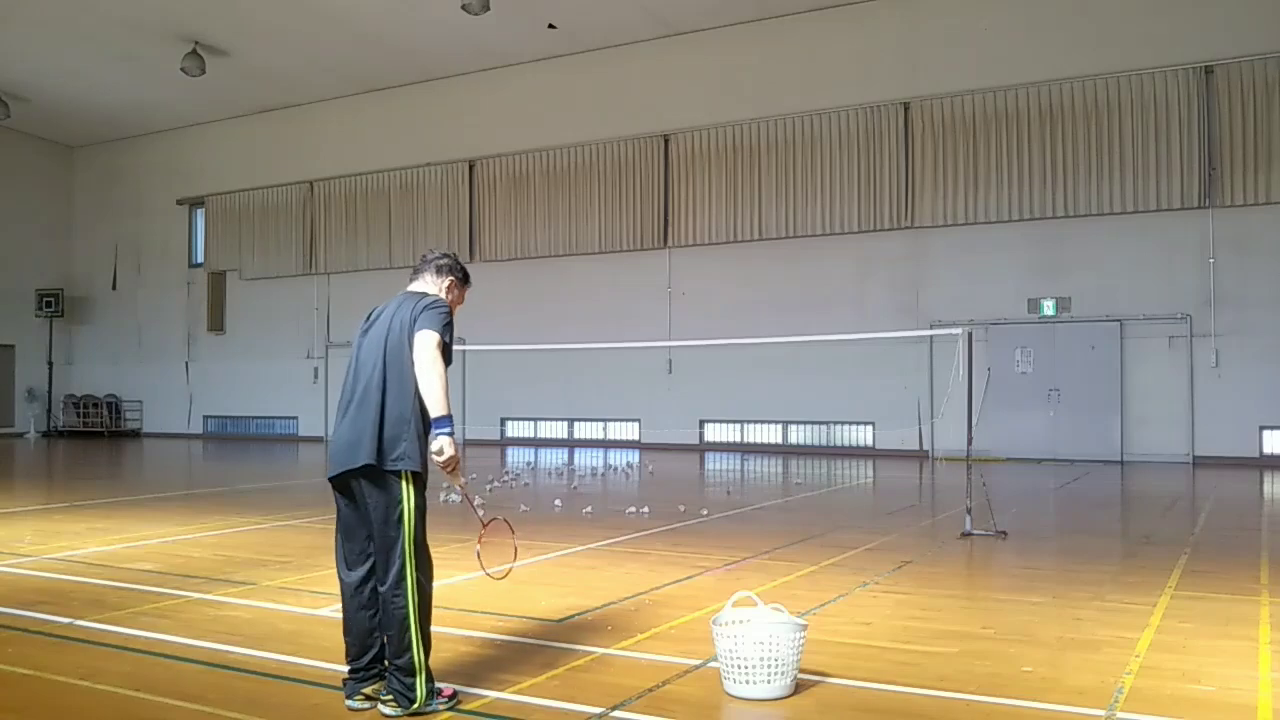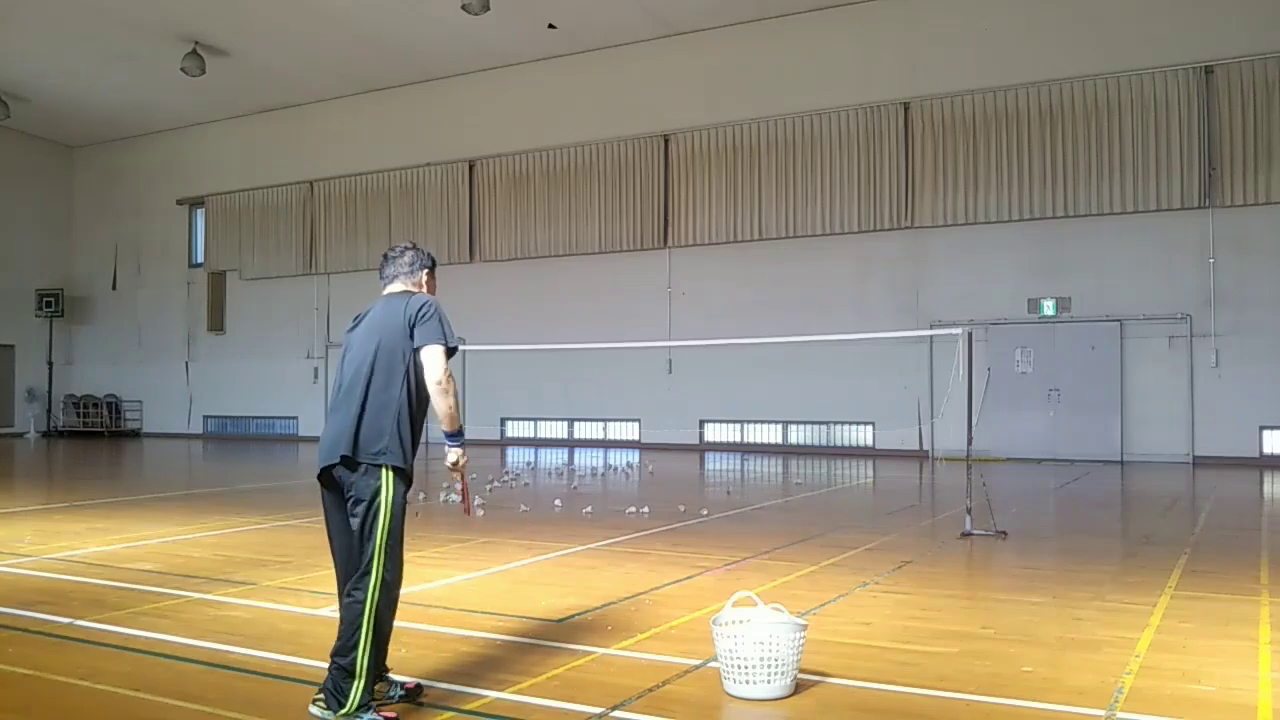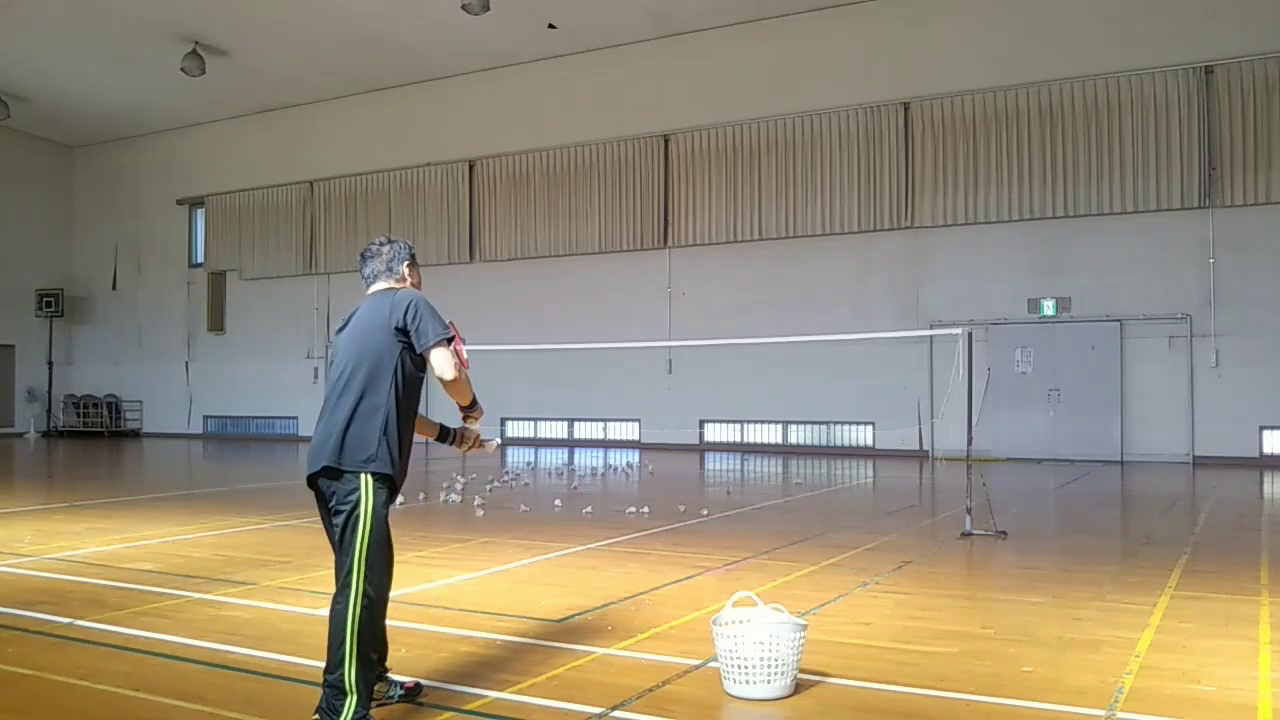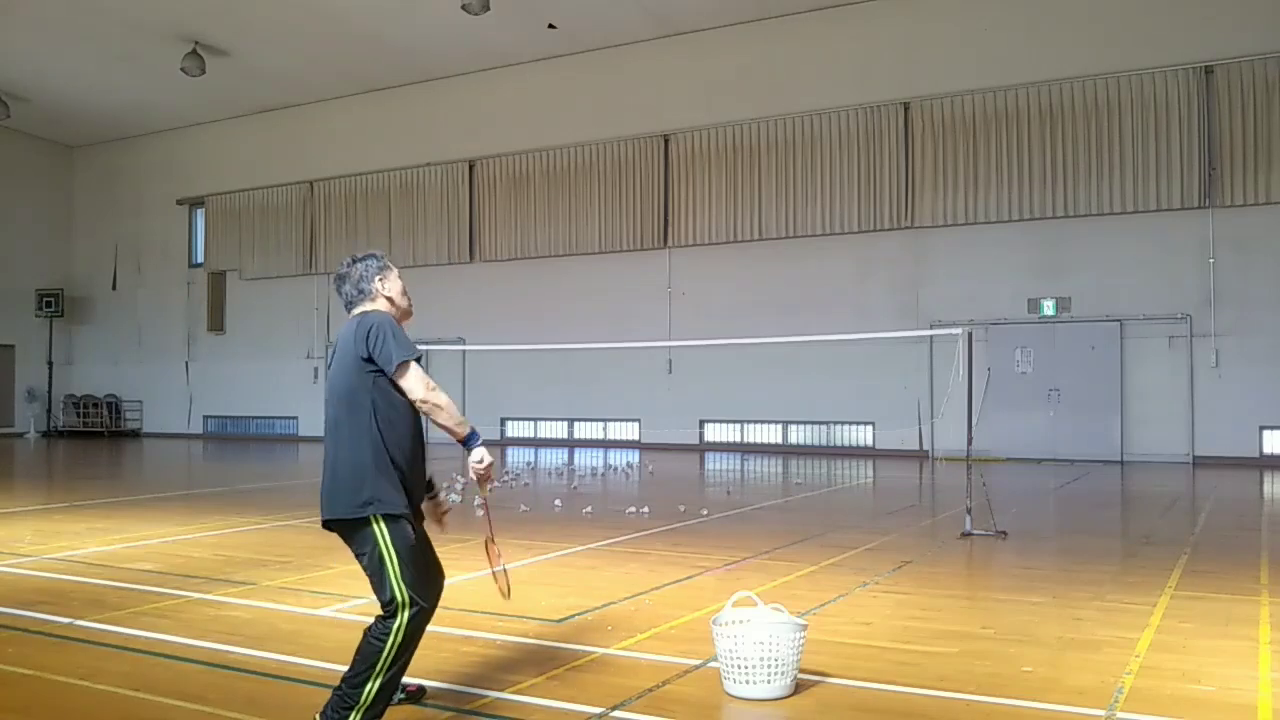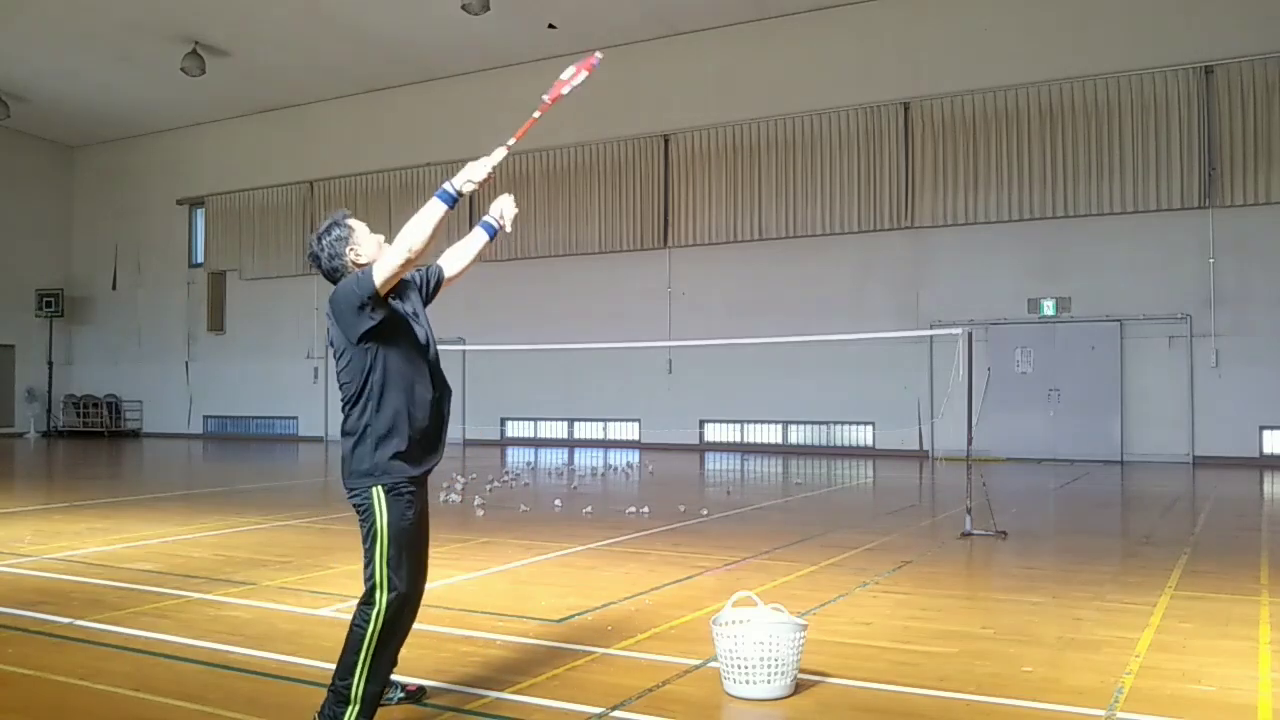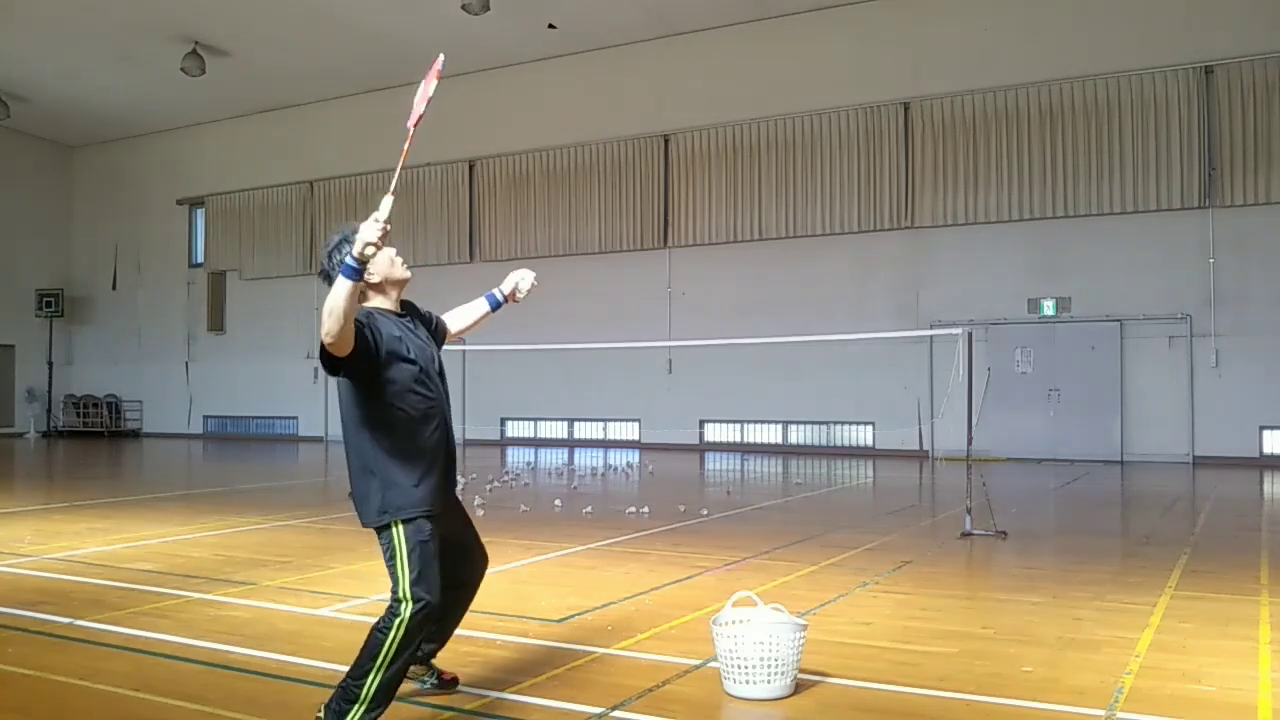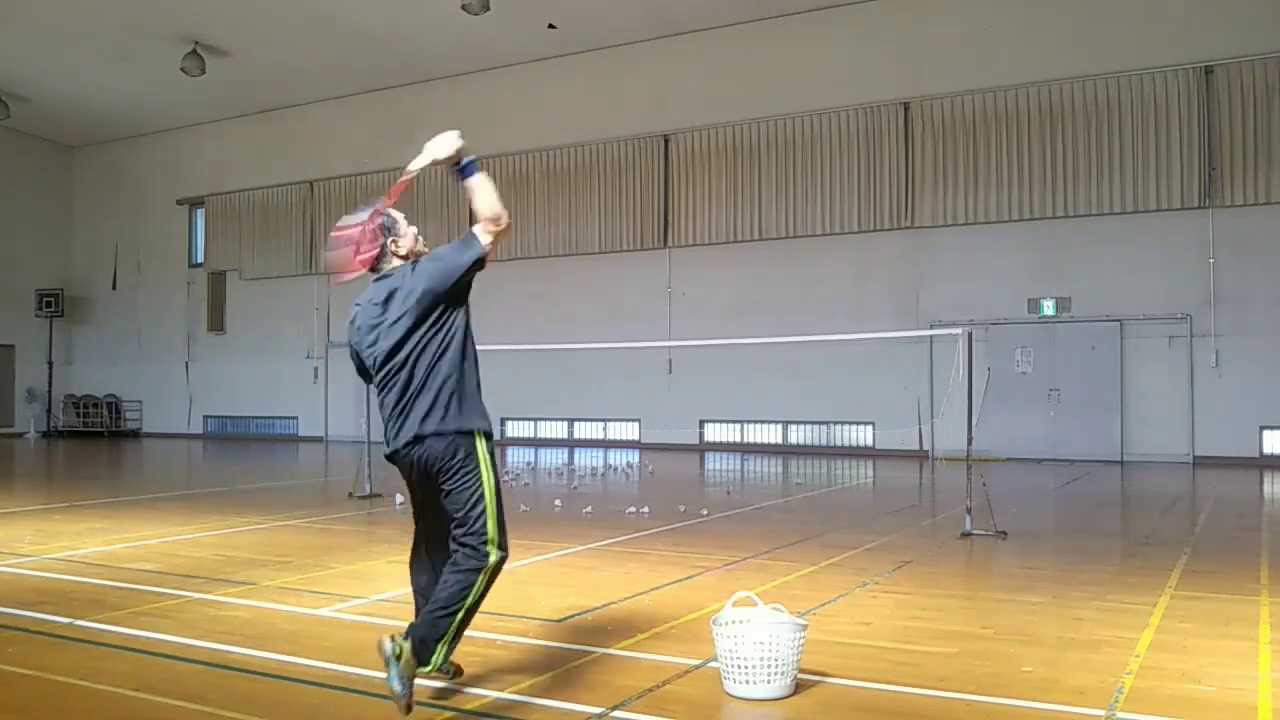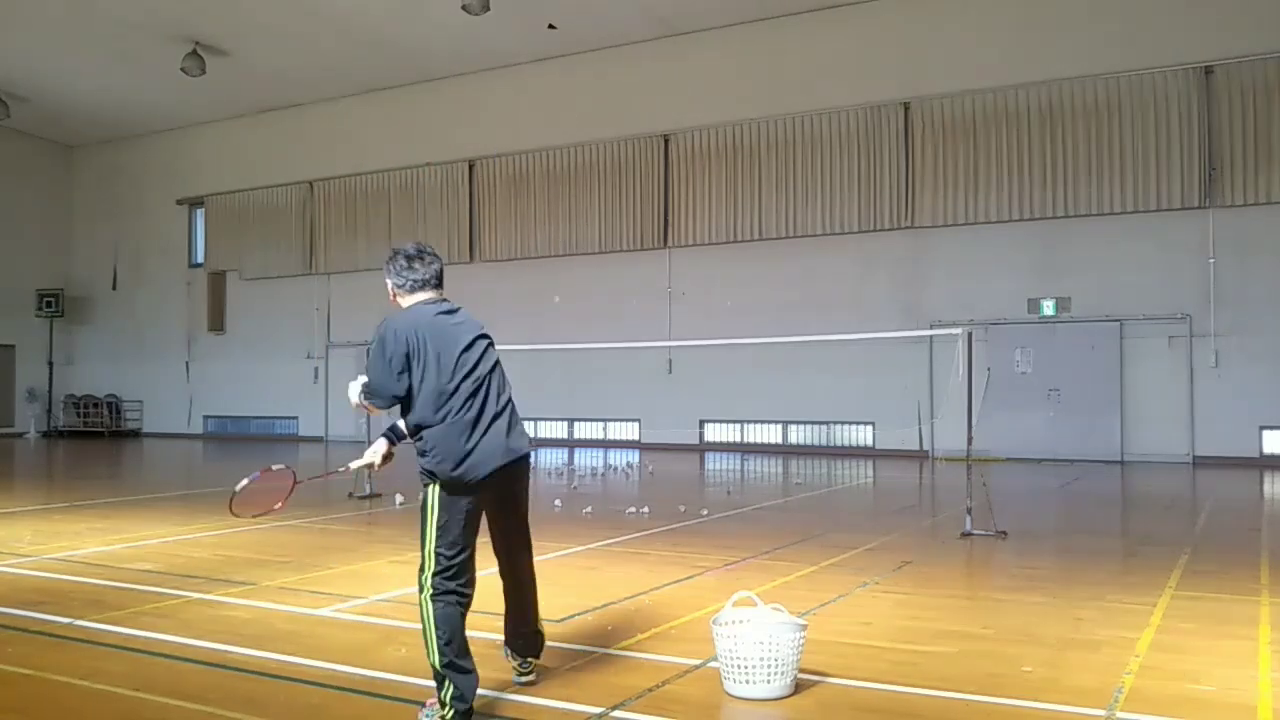
dt=0.4s
person 1, frame 1
left shoulder: (380, 315)
right shoulder: (432, 306)
right elbow: (426, 357)
right wrist: (443, 428)
left hip: (347, 454)
right hip: (389, 457)
left knee: (361, 572)
right knee: (405, 574)
left ankle: (364, 680)
person 1, frame 2
left shoulder: (364, 320)
right shoulder: (421, 307)
right elbow: (436, 375)
right wrist: (456, 439)
left hip: (337, 455)
right hip: (373, 458)
left knee: (359, 574)
right knee: (374, 577)
left ankle: (370, 679)
person 1, frame 3
left shoulder: (355, 321)
right shoulder: (409, 302)
right elbow: (448, 371)
left wrist: (449, 433)
right wrist: (471, 406)
left hip: (336, 463)
right hip: (359, 465)
left knee: (373, 575)
right knee: (362, 583)
left ankle: (372, 679)
person 1, frame 4
left shoulder: (367, 340)
right shoulder: (371, 326)
right elbow: (423, 395)
left wrist: (427, 489)
right wrist: (474, 442)
left hip: (386, 496)
right hip: (369, 500)
left knee: (424, 585)
right knee: (405, 605)
person 1, frame 5
left shoulder: (401, 292)
right shoulder: (354, 295)
left elbow: (445, 265)
right elbow: (402, 256)
left wrist: (491, 225)
right wrist: (452, 190)
left hip: (408, 469)
right hip: (381, 472)
left knee: (407, 585)
right knee: (389, 591)
person 1, frame 6
left shoulder: (410, 316)
right shoulder: (365, 327)
left elbow: (446, 325)
right elbow: (331, 335)
left wrist: (499, 295)
right wrist: (352, 259)
left hip: (436, 485)
right hip: (397, 493)
left knee: (469, 569)
right knee: (418, 601)
left ankle: (416, 661)
person 1, frame 7
left shoulder: (366, 308)
right shoulder: (434, 275)
right elbow: (492, 224)
right wrist: (462, 163)
left hip: (408, 441)
right hip: (453, 430)
left knee: (433, 545)
right knee: (481, 551)
left ankle: (425, 655)
right ankle: (418, 650)
person 1, frame 8
left shoulder: (398, 328)
right shoulder: (467, 322)
left elbow: (382, 401)
left wrist: (362, 394)
right wrist: (391, 438)
left hip: (454, 466)
right hip: (509, 453)
left knee: (444, 583)
right knee: (514, 557)
right ankle: (525, 653)
